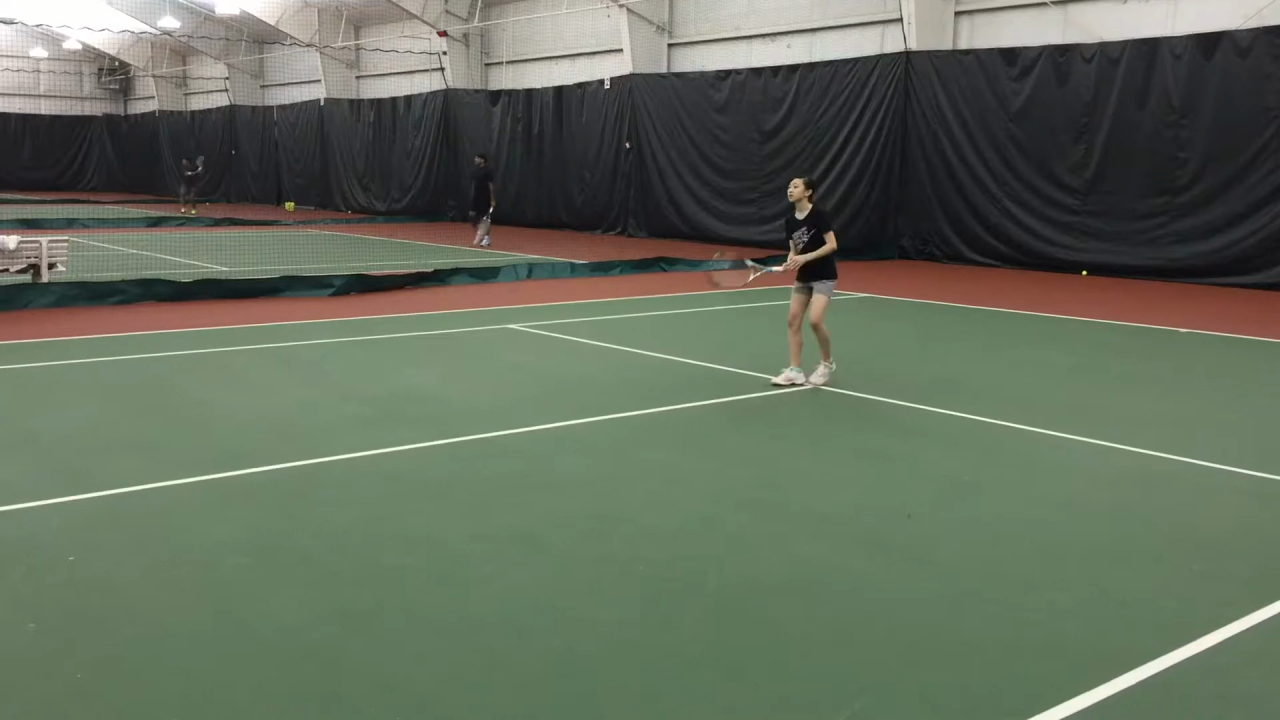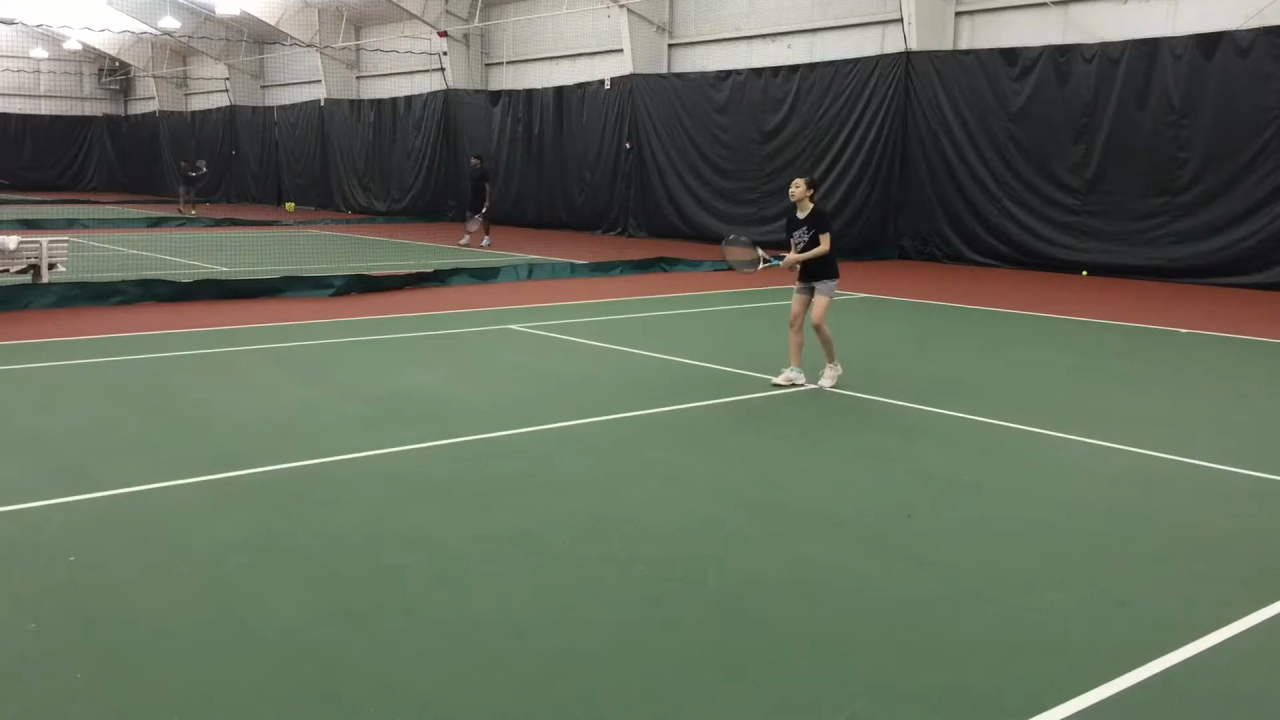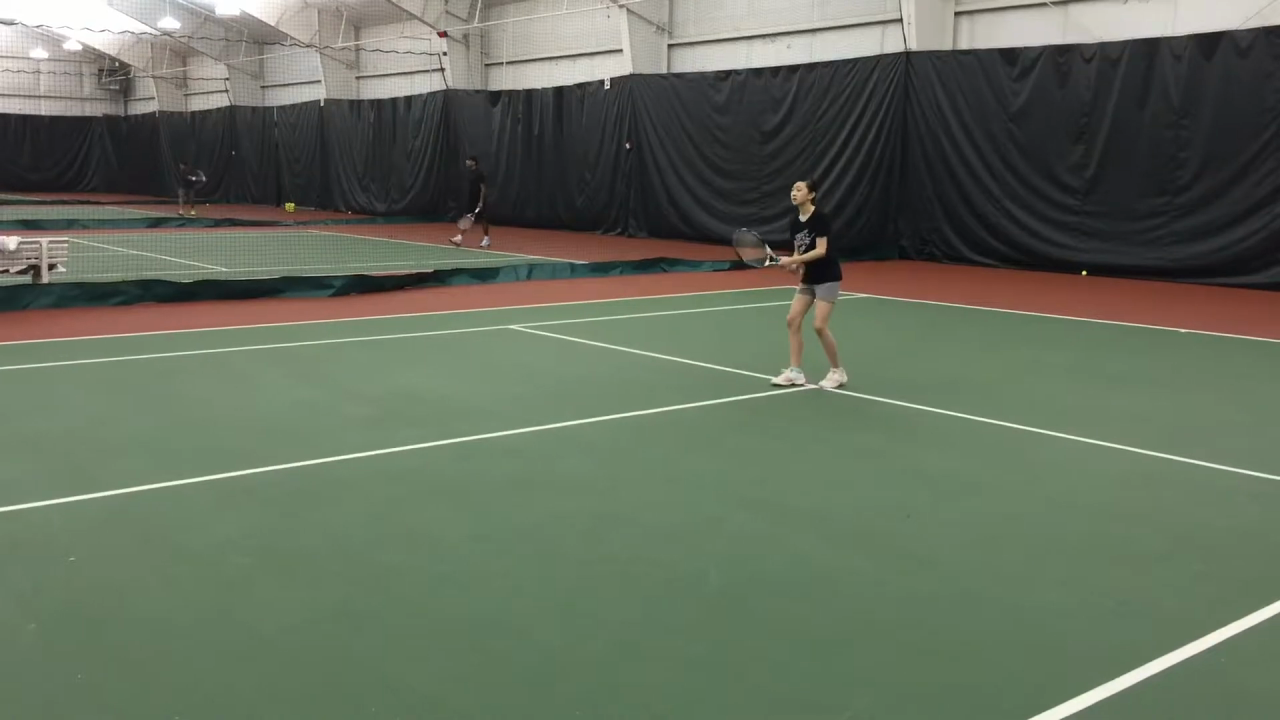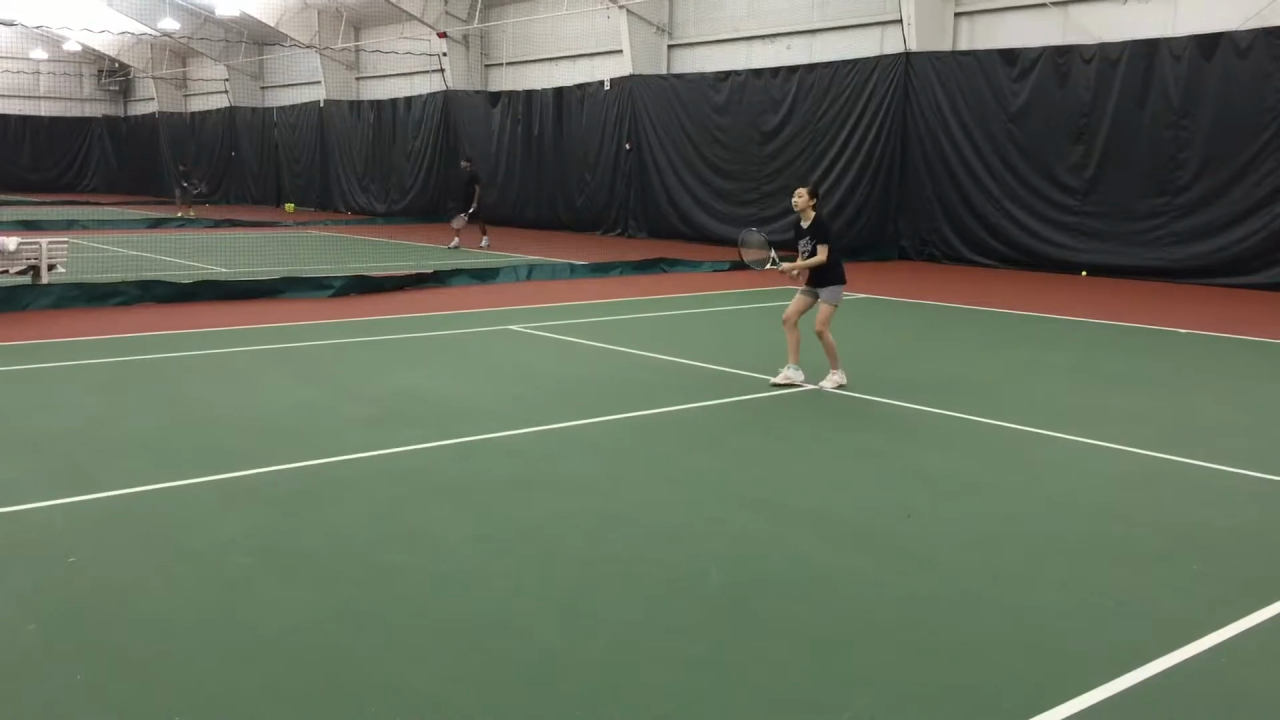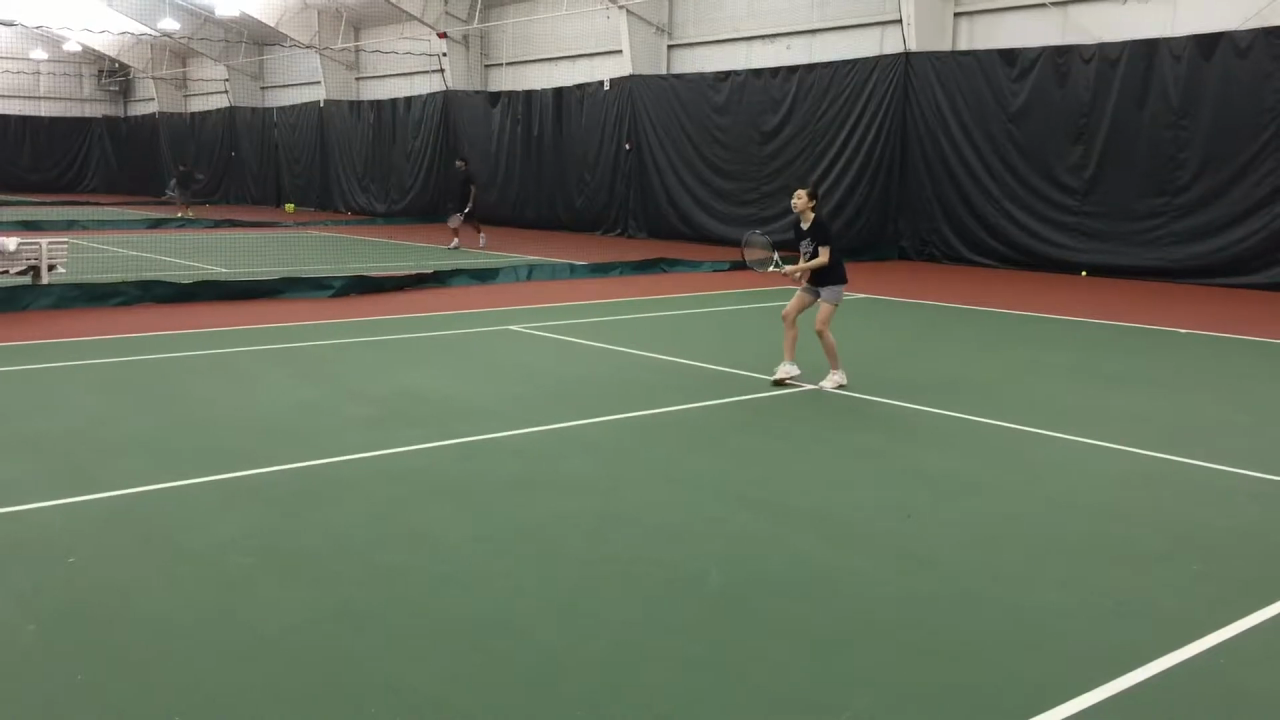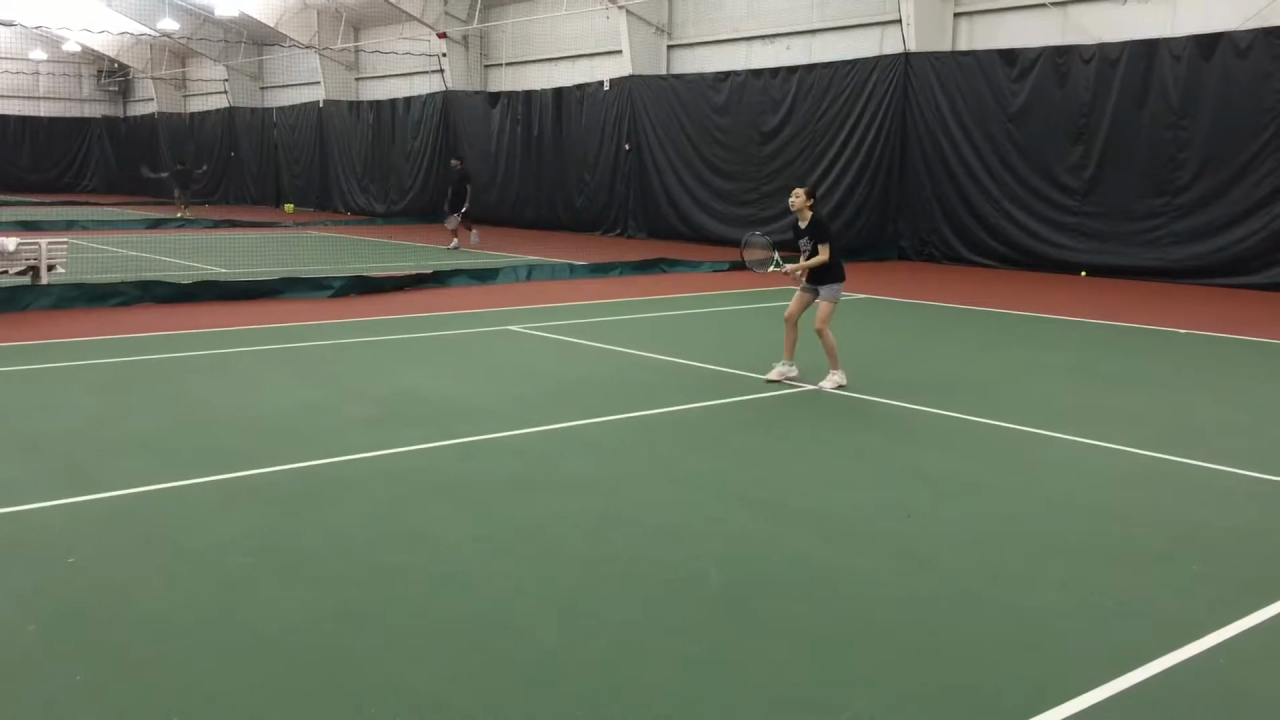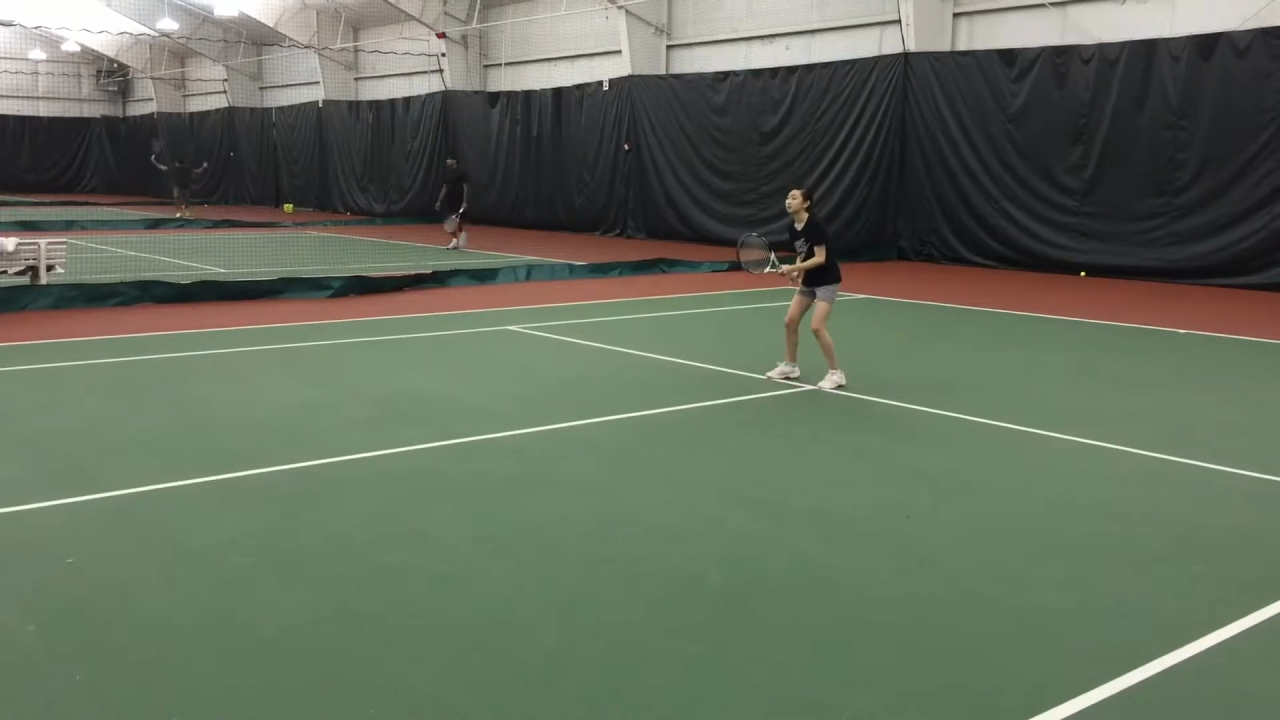
dt=0.1s
person 1, frame 1
left shoulder: (818, 215)
right shoulder: (790, 219)
left elbow: (832, 245)
right elbow: (794, 251)
left wrist: (805, 258)
right wrist: (791, 263)
left hip: (824, 275)
right hip: (803, 277)
left knee: (815, 320)
right knee: (793, 321)
left ankle: (827, 362)
right ankle: (795, 371)
person 1, frame 2
left shoulder: (819, 215)
right shoulder: (791, 219)
left elbow: (825, 247)
left wrist: (798, 257)
right wrist: (790, 261)
left hip: (826, 276)
right hip: (805, 277)
left knee: (817, 322)
right knee: (794, 322)
left ankle: (832, 365)
right ankle: (795, 371)
person 1, frame 3
left shoulder: (819, 217)
right shoulder: (795, 221)
left elbow: (821, 251)
left wrist: (793, 260)
right wrist: (793, 264)
left hip: (828, 278)
right hip: (808, 278)
left knee: (820, 326)
right knee: (793, 321)
left ankle: (838, 371)
right ankle: (795, 372)
person 1, frame 4
left shoulder: (820, 223)
right shoulder: (798, 226)
left elbow: (822, 258)
left wrist: (794, 266)
right wrist: (796, 270)
left hip: (831, 281)
right hip: (812, 281)
left knee: (820, 329)
right knee: (788, 318)
left ankle: (837, 373)
right ankle: (793, 370)
person 1, frame 5
left shoulder: (820, 225)
right shoulder: (798, 226)
left elbow: (824, 259)
left wrist: (797, 269)
right wrist: (799, 272)
left hip: (832, 280)
right hip: (814, 280)
left knee: (820, 327)
right knee: (788, 315)
left ankle: (837, 373)
right ankle: (789, 366)
person 1, frame 6
left shoulder: (818, 222)
right shoulder: (796, 225)
left elbow: (824, 256)
left wrist: (797, 267)
right wrist: (799, 271)
left hip: (831, 278)
right hip: (812, 279)
left knee: (820, 326)
right knee: (790, 317)
left ankle: (837, 373)
right ankle: (787, 365)
person 1, frame 7
left shoulder: (815, 225)
right shoulder: (792, 227)
left elbow: (820, 259)
left wrist: (793, 268)
right wrist: (796, 273)
left hip: (827, 280)
right hip: (809, 281)
left knee: (817, 327)
right knee: (790, 321)
left ankle: (835, 373)
right ankle: (790, 366)
